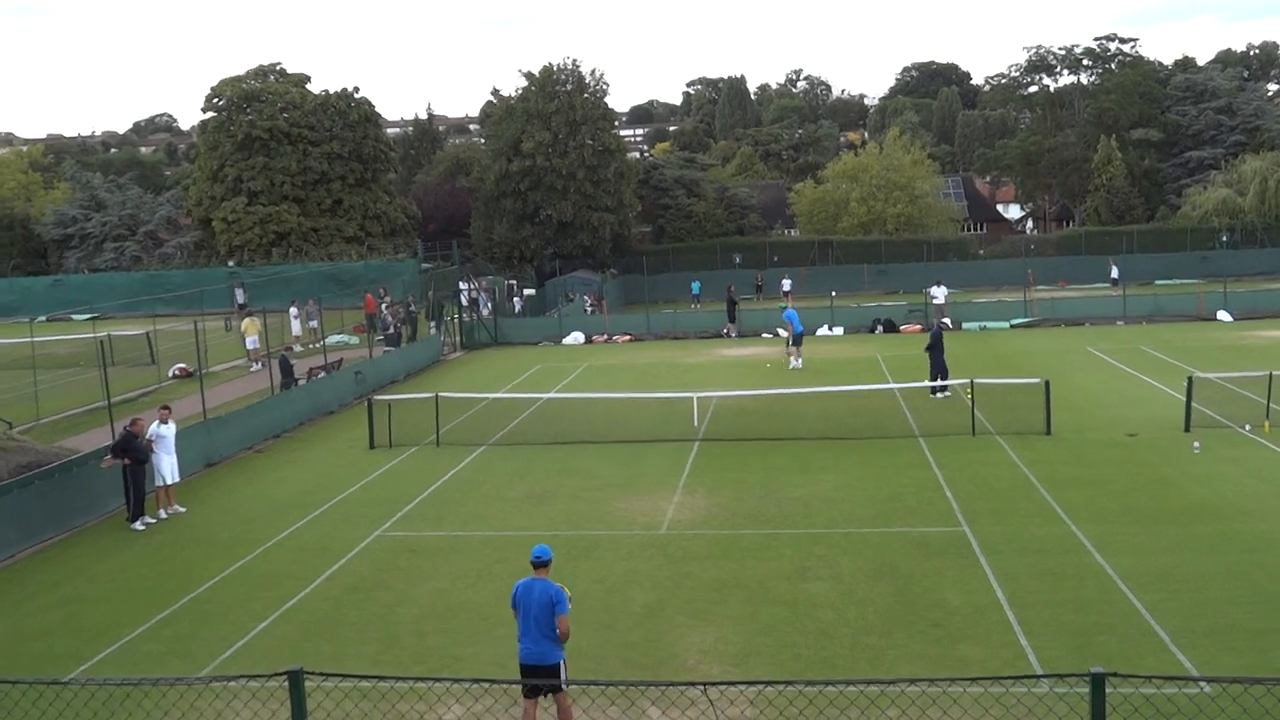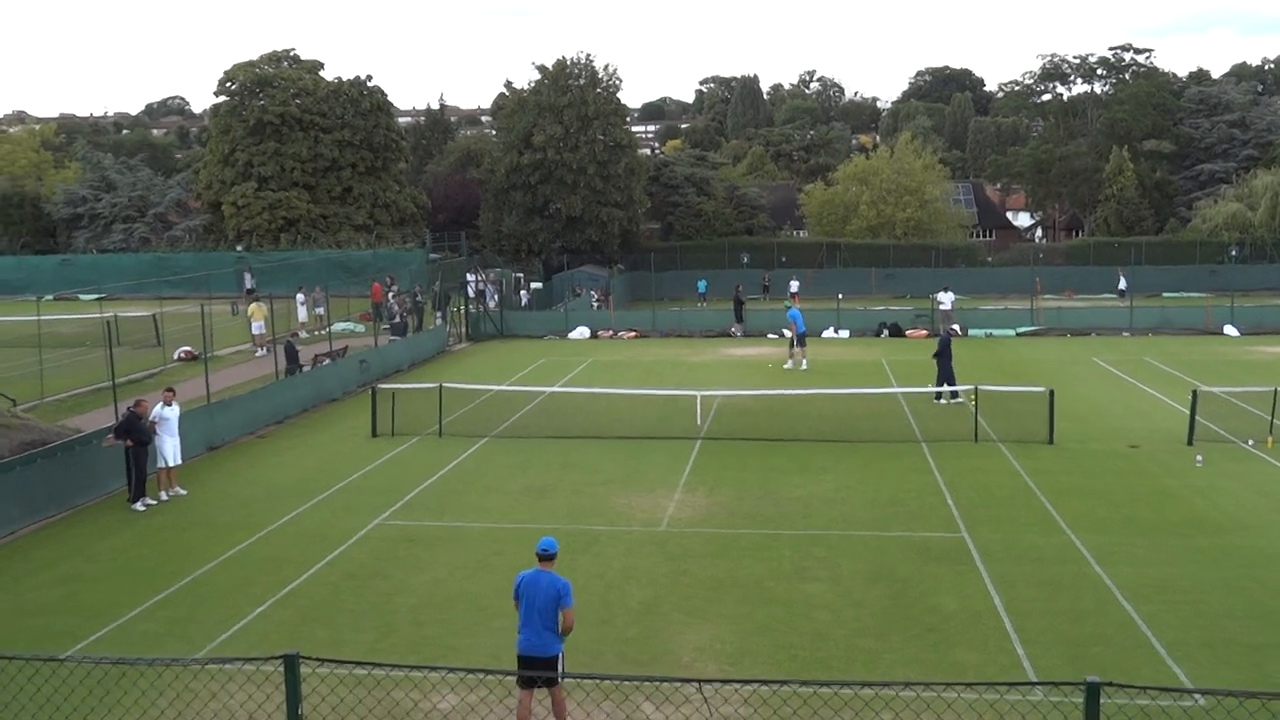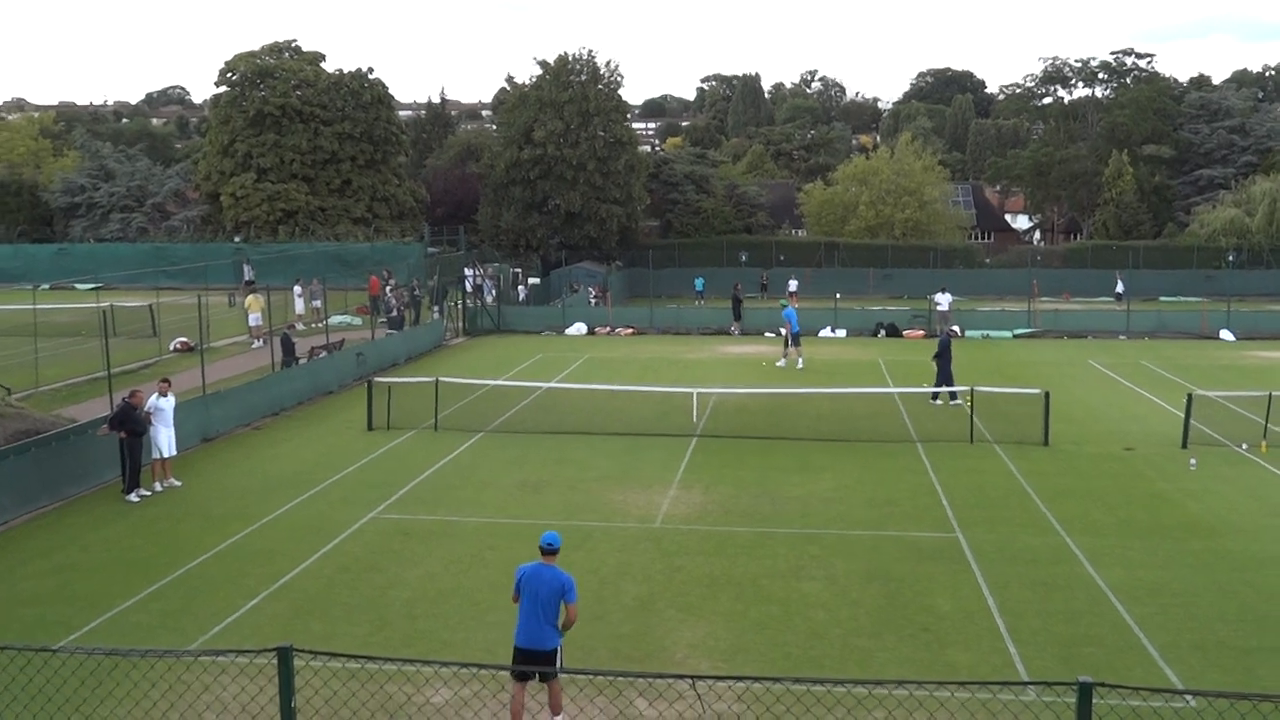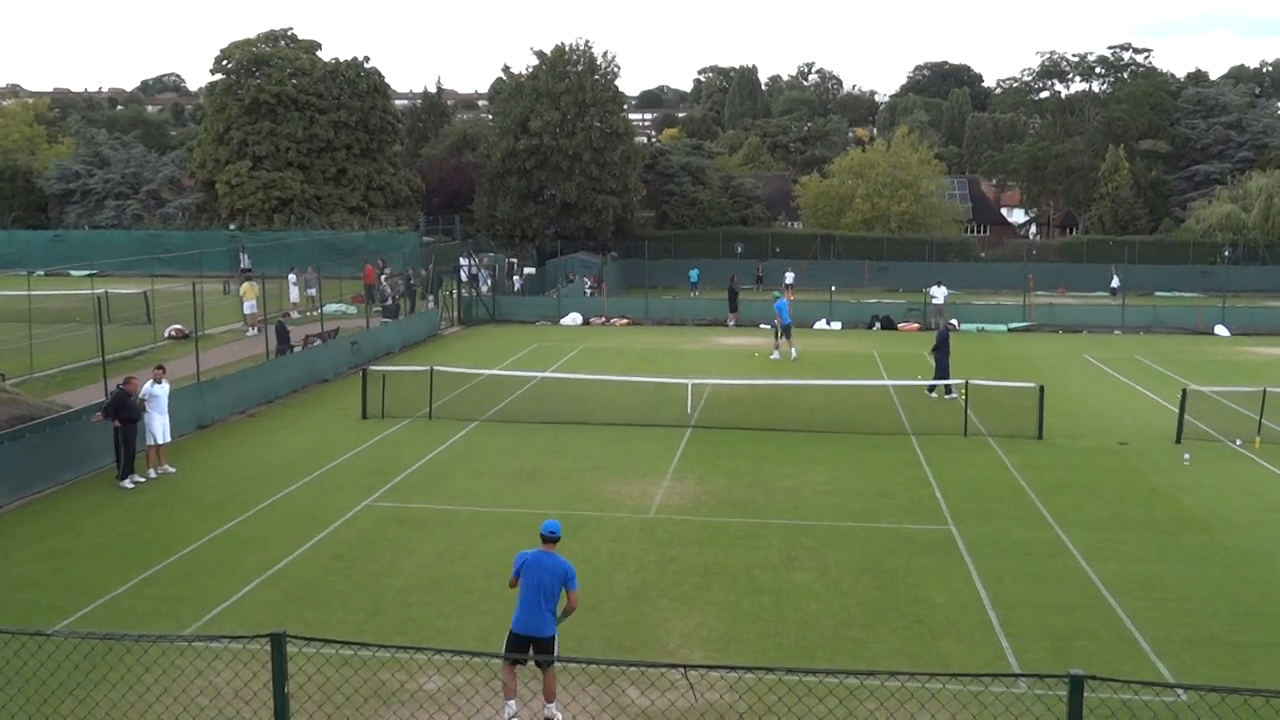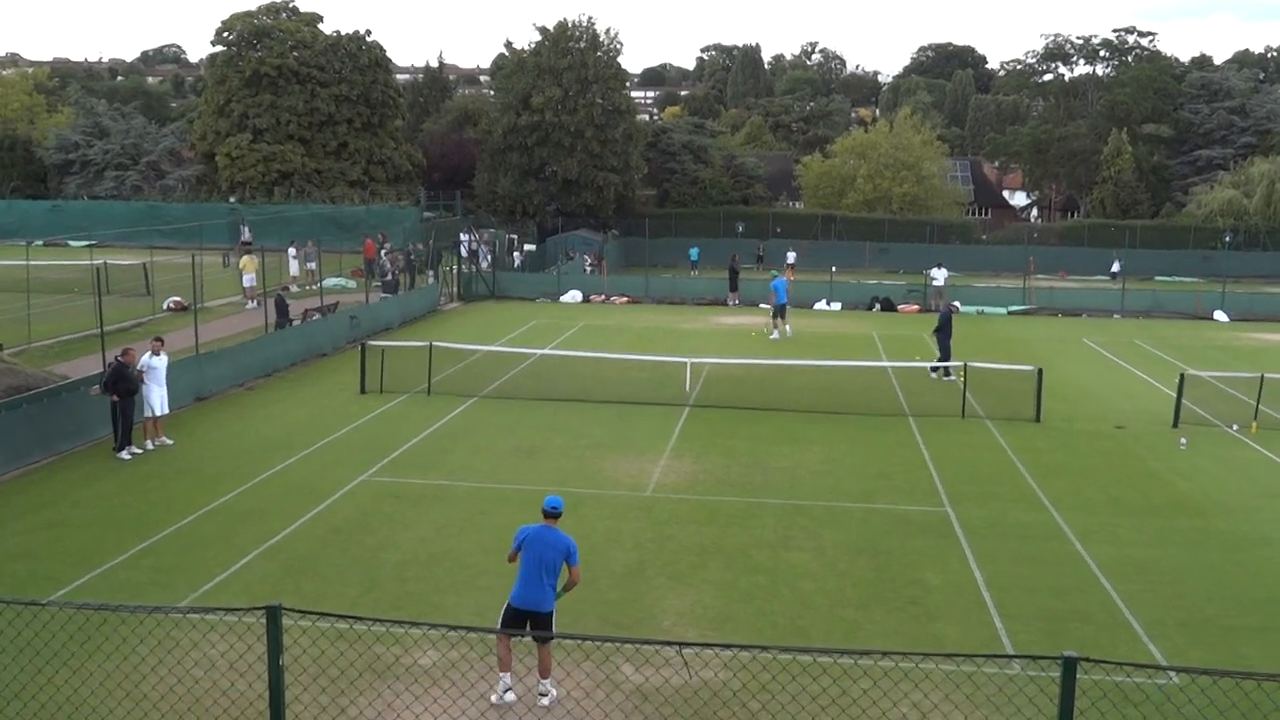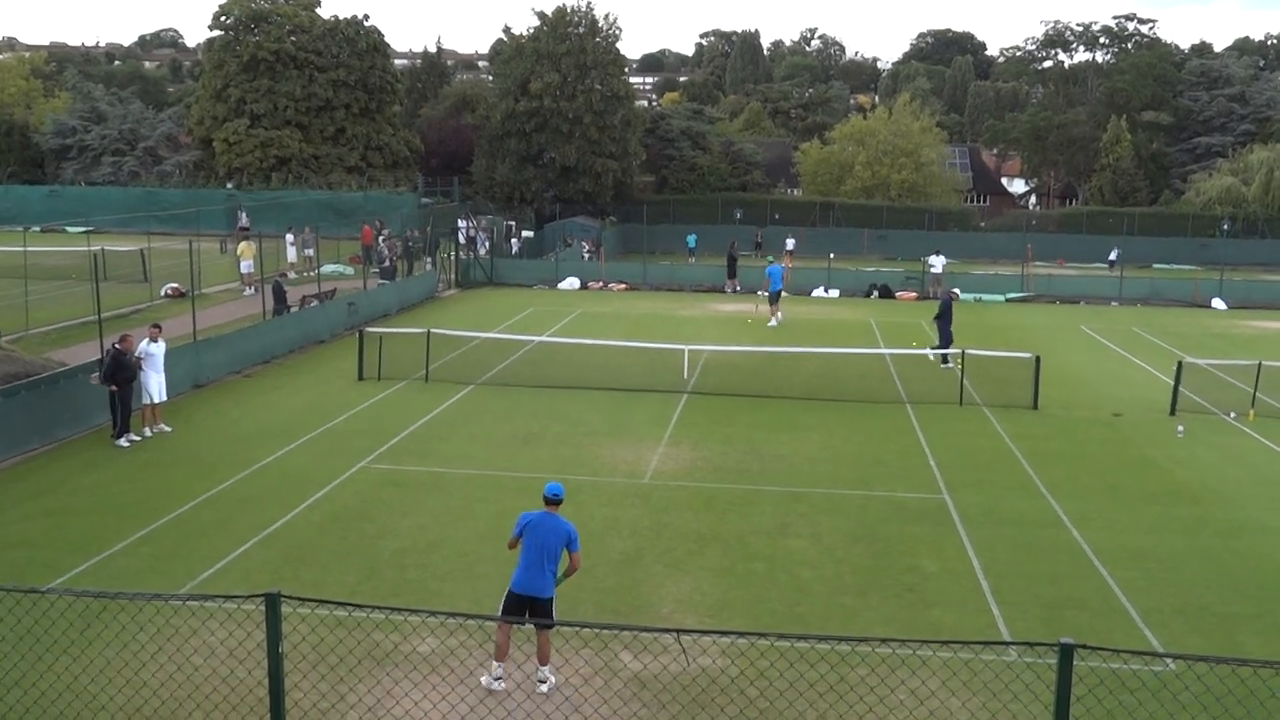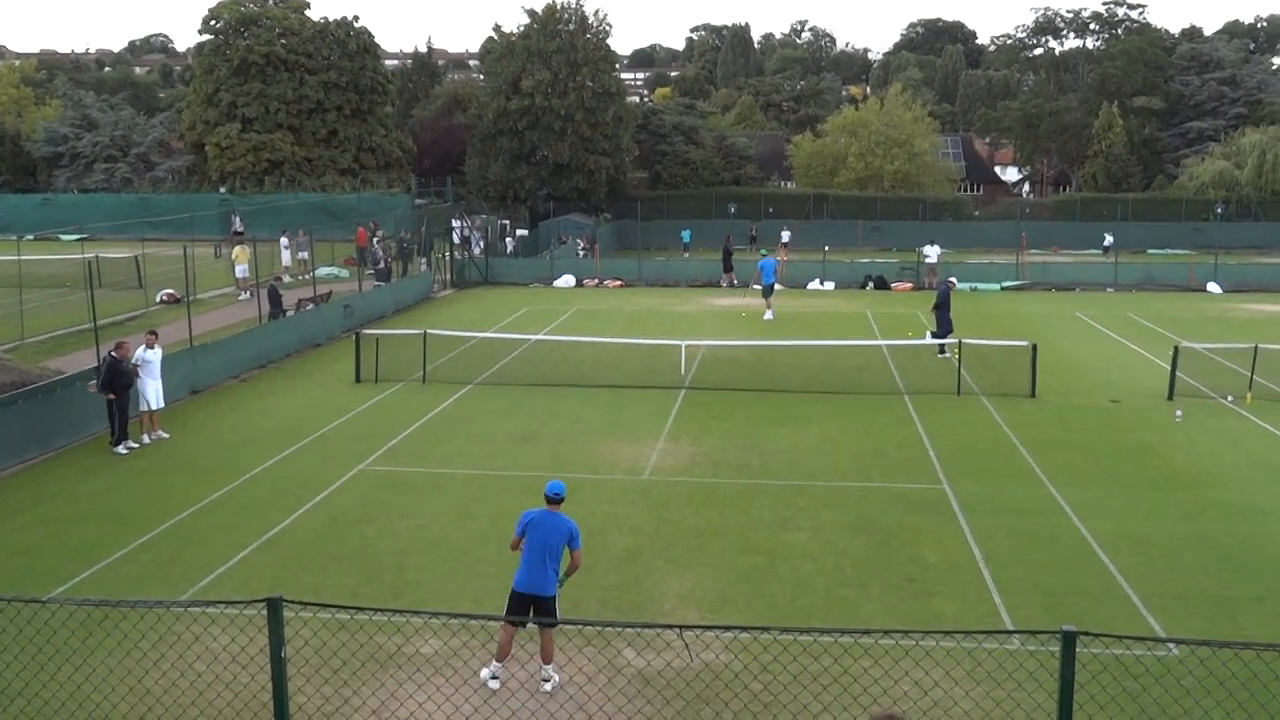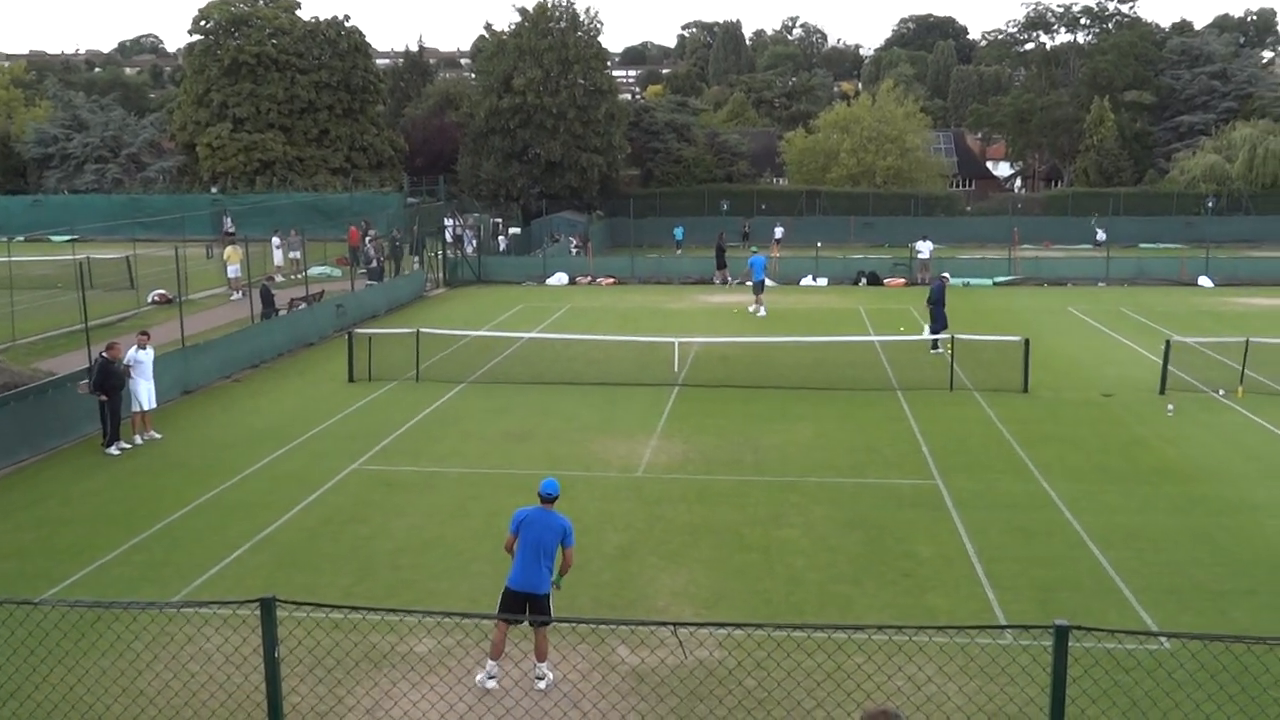
dt=0.1s
person 1, frame 1
left shoulder: (518, 587)
right shoulder: (556, 591)
right elbow: (564, 630)
right wrist: (561, 643)
left hip: (526, 655)
right hip: (551, 656)
left knee: (529, 703)
right knee: (561, 699)
person 1, frame 2
left shoulder: (521, 578)
right shoulder: (562, 585)
right elbow: (568, 622)
right wrist: (561, 637)
left hip: (525, 647)
right hip: (551, 648)
left knee: (525, 694)
right knee: (556, 691)
person 1, frame 3
left shoulder: (523, 571)
right shoulder: (565, 579)
right elbow: (572, 616)
right wrist: (561, 632)
left hip: (523, 640)
right hip: (549, 642)
left knee: (518, 686)
right knee: (553, 685)
person 1, frame 4
left shoulder: (524, 557)
right shoulder: (566, 567)
left elbow: (512, 584)
right elbow: (573, 603)
right wrist: (559, 619)
left hip: (520, 626)
right hip: (546, 629)
left knee: (508, 666)
right knee: (548, 672)
person 1, frame 5
left shoulder: (525, 531)
right shoulder: (568, 543)
left elbow: (510, 559)
right elbow: (575, 578)
right wrist: (559, 593)
left hip: (519, 600)
right hip: (545, 604)
left knee: (503, 638)
right knee: (544, 648)
left ankle: (505, 687)
right ankle: (544, 692)
person 1, frame 6
left shoulder: (527, 518)
right shoulder: (568, 529)
left elbow: (511, 545)
right elbow: (576, 564)
right wrist: (560, 579)
left hip: (519, 586)
right hip: (545, 591)
left knee: (503, 628)
right knee: (543, 635)
left ankle: (497, 676)
right ankle: (543, 679)
person 1, frame 7
left shoulder: (528, 517)
right shoulder: (570, 526)
left elbow: (514, 546)
right elbow: (576, 562)
right wrist: (562, 579)
left hip: (522, 585)
right hip: (547, 589)
left knee: (508, 629)
right knee: (547, 633)
left ankle: (495, 674)
right ankle: (547, 677)
person 1, frame 8
left shoulder: (522, 515)
right shoulder: (564, 524)
left elbow: (508, 546)
right elbow: (568, 560)
right wrist: (558, 579)
left hip: (516, 583)
right hip: (542, 587)
left knee: (501, 626)
right knee: (541, 631)
left ankle: (490, 674)
right ankle: (541, 676)
